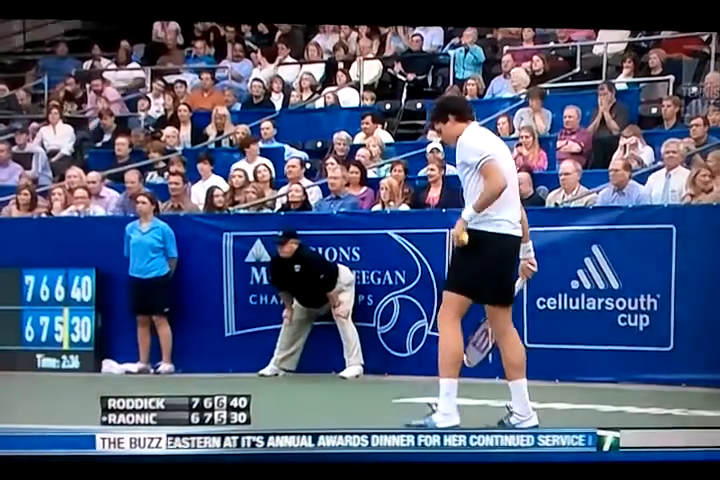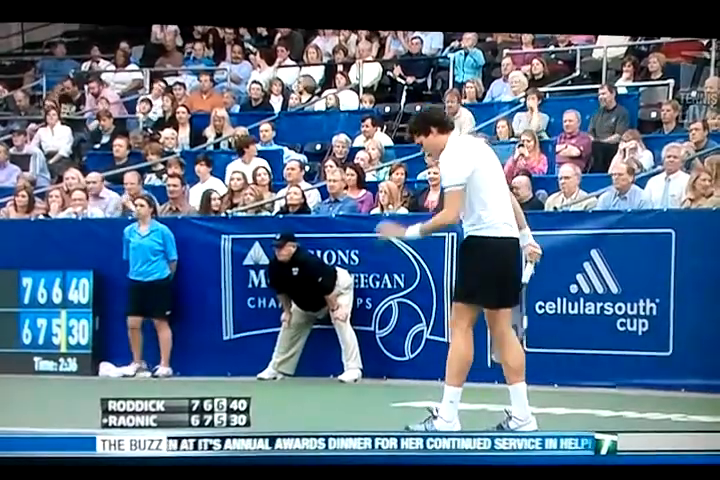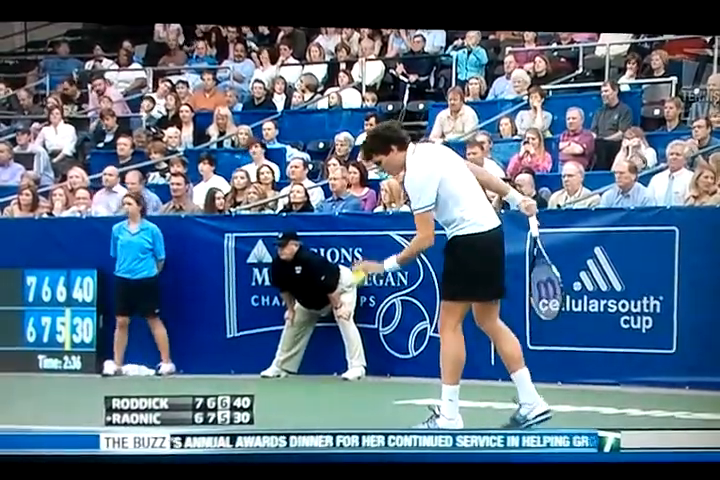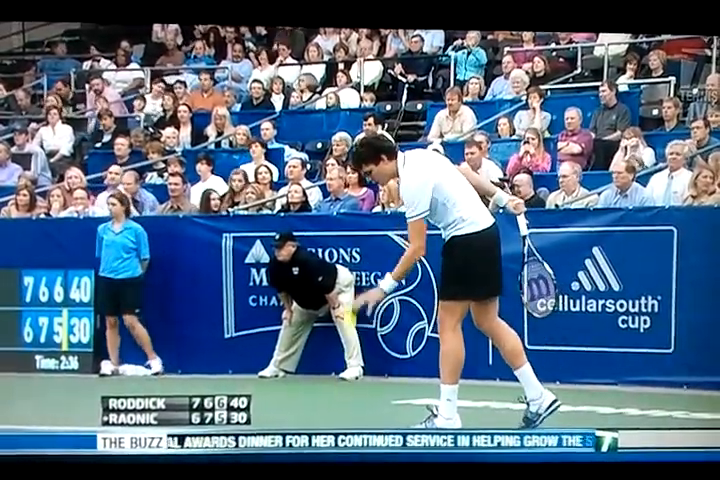
dt=0.5s
person 1, frame 1
left shoulder: (469, 140)
right shoulder: (492, 140)
left elbow: (497, 183)
right elbow: (514, 201)
left wrist: (465, 217)
right wrist: (526, 250)
left hip: (485, 237)
right hip: (508, 238)
left knee: (448, 316)
right knee: (502, 325)
left ankle: (446, 412)
right ankle: (522, 413)
person 1, frame 2
left shoulder: (453, 154)
right shoulder: (475, 145)
left elbow: (451, 215)
right elbow: (507, 196)
left wrist: (411, 231)
right wrist: (526, 237)
left hip: (484, 241)
right hip: (507, 239)
left knee: (461, 327)
right knee: (502, 329)
left ankle: (447, 418)
right ankle: (521, 417)
person 1, frame 3
left shoulder: (417, 173)
right shoulder: (431, 150)
left elbow: (425, 239)
right elbow: (479, 173)
left wrist: (387, 265)
right wrist: (516, 198)
left hip: (468, 240)
right hip: (488, 232)
left knee: (449, 324)
right knee: (489, 322)
left ankle: (448, 417)
right ankle: (531, 403)
person 1, frame 4
left shoulder: (412, 182)
right shoulder: (419, 156)
left elbow: (416, 249)
right elbow: (466, 173)
left wrist: (384, 286)
right wrist: (502, 198)
left hip: (467, 239)
right hip: (484, 231)
left knee: (448, 324)
right knee: (488, 321)
left ankle: (447, 416)
right ankle: (538, 396)
person 2, frame 1
left shoulder: (162, 228)
right shoulder: (130, 228)
left elbow: (172, 256)
right elbow: (129, 253)
left wrist: (166, 274)
right wrist: (137, 268)
left hip: (157, 279)
right hip: (136, 279)
left knee: (160, 320)
right knee: (142, 321)
left ankle: (167, 362)
right ankle: (143, 363)
person 2, frame 2
left shoulder: (162, 231)
right shoulder: (128, 231)
left elbow: (173, 258)
right elbow: (128, 257)
left wrist: (165, 276)
right wrist: (138, 272)
left hip: (159, 282)
right hip: (136, 282)
left knee: (161, 323)
right knee: (133, 324)
left ankle: (165, 365)
right ankle: (138, 362)
person 2, frame 3
left shoulder: (152, 229)
right shoulder: (117, 229)
left elbow: (160, 258)
right elbow: (115, 255)
right wrist: (124, 268)
left hip: (146, 281)
right hip: (122, 280)
left knee: (154, 322)
right knee: (121, 322)
left ankle: (167, 362)
right ankle: (117, 364)
person 2, frame 4
left shoulder: (136, 229)
right shoulder: (102, 229)
left elbow: (144, 258)
right elbow: (100, 255)
left wrist: (135, 273)
right wrist: (109, 269)
left hip: (130, 280)
right hip: (106, 280)
left knee: (131, 322)
right knee: (111, 323)
left ankle: (153, 358)
right ankle: (113, 364)
person 3, frame 1
left shoulder: (309, 258)
right shoulder: (276, 263)
left elbow: (327, 284)
right elbow: (283, 287)
left wrist: (336, 305)
right wrist: (289, 307)
right hip: (308, 298)
left knee: (343, 319)
right knee: (291, 322)
left ankle: (354, 365)
right ankle: (279, 364)
person 3, frame 2
left shoulder: (307, 261)
right shoulder: (274, 266)
left elbow: (326, 288)
right elbow: (281, 290)
left wrist: (334, 308)
right wrist: (287, 310)
right hip: (306, 301)
left knee: (341, 322)
right knee: (289, 326)
left ankle: (353, 369)
right ankle: (277, 368)
person 3, frame 3
left shoulder: (309, 260)
right shoulder: (278, 264)
left elbow: (328, 286)
right elbow: (284, 288)
left wrist: (338, 306)
right wrist: (290, 309)
right hip: (310, 299)
left knee: (345, 320)
right knee: (293, 324)
left ankle: (357, 367)
right ankle: (281, 366)
person 3, frame 4
left shoulder: (306, 260)
right shoulder: (275, 265)
left elbow: (326, 286)
right elbow: (282, 289)
left wrist: (335, 307)
right wrist: (288, 309)
right hip: (308, 299)
left knee: (343, 320)
right knee: (291, 323)
left ankle: (355, 366)
right ankle: (278, 366)
